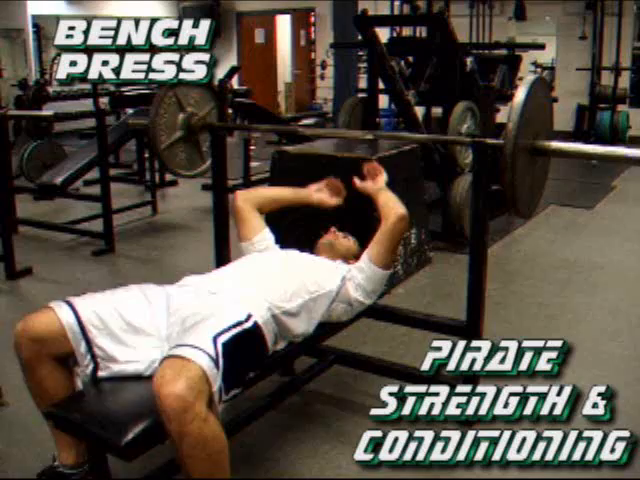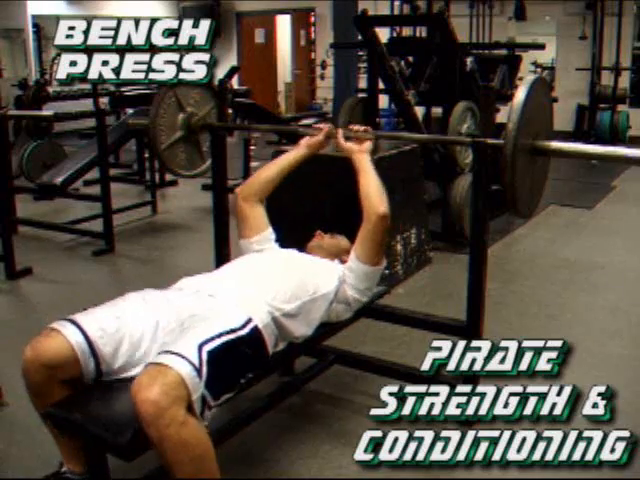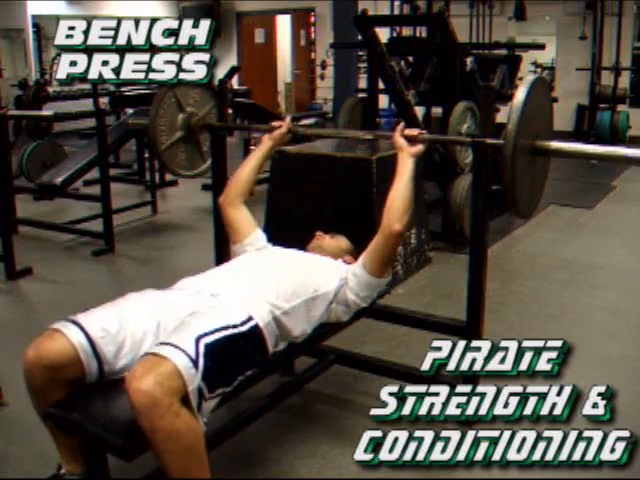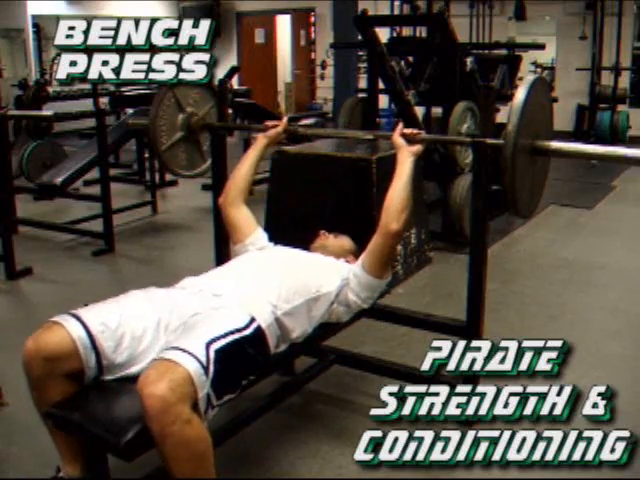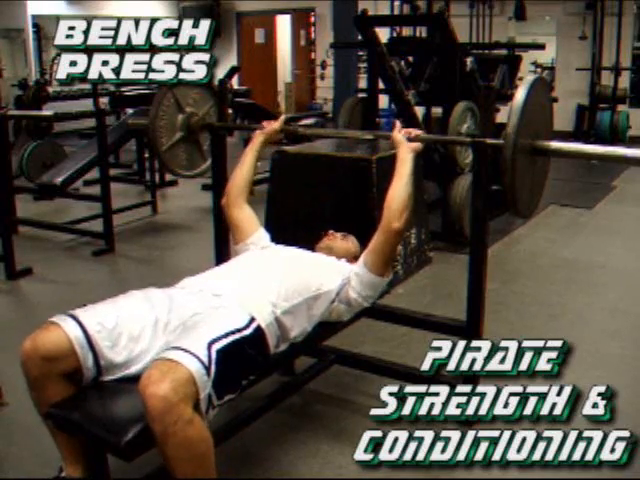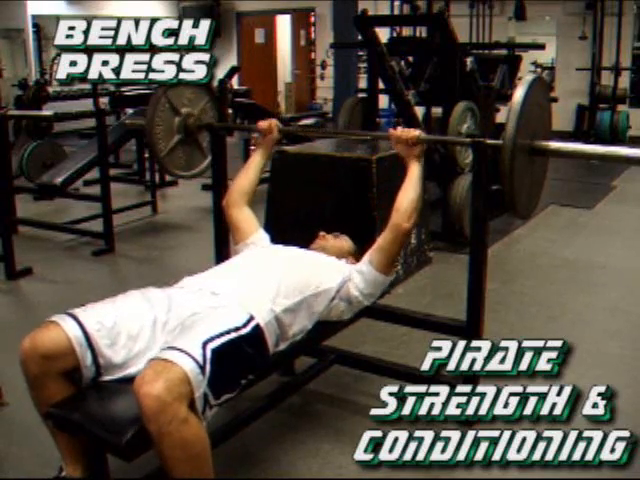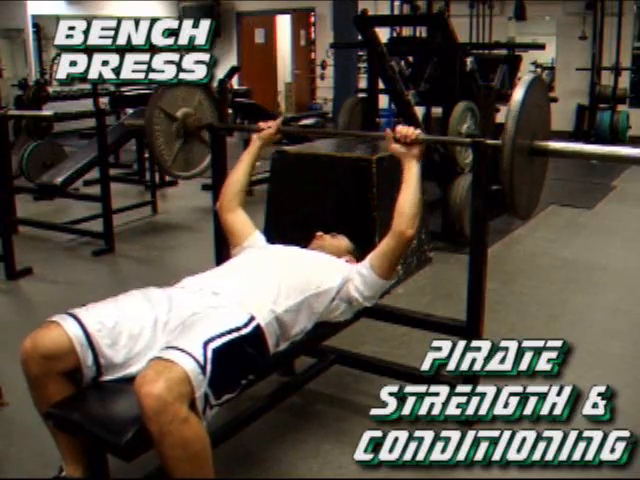
dt=0.3s
person 1, frame 1
left shoulder: (349, 282)
right shoulder: (276, 257)
left elbow: (396, 220)
right elbow: (244, 201)
left wrist: (376, 188)
right wrist: (310, 196)
left hip: (241, 319)
right hip: (182, 299)
left knee: (175, 389)
right knee: (35, 334)
person 1, frame 2
left shoulder: (344, 283)
right shoulder: (272, 256)
left elbow: (379, 216)
right elbow: (247, 197)
left wrist: (360, 157)
right wrist: (302, 151)
left hip: (240, 320)
right hip: (180, 299)
left knee: (154, 397)
right knee: (42, 357)
person 1, frame 3
left shoulder: (346, 284)
right shoulder: (267, 255)
left elbow: (392, 229)
right elbow: (230, 202)
left wrist: (404, 157)
right wrist: (267, 145)
left hip: (238, 319)
right hip: (180, 300)
left knee: (149, 387)
right knee: (43, 358)
person 1, frame 4
left shoulder: (346, 284)
right shoulder: (268, 254)
left elbow: (391, 227)
right elbow: (230, 203)
left wrist: (405, 156)
right wrist: (261, 142)
left hip: (240, 320)
right hip: (181, 299)
left knee: (161, 393)
right knee: (44, 350)
person 1, frame 5
left shoulder: (349, 283)
right shoulder: (271, 254)
left elbow: (391, 226)
right elbow: (234, 203)
left wrist: (404, 154)
right wrist: (258, 140)
left hip: (239, 321)
right hip: (180, 300)
left knee: (163, 393)
right knee: (41, 350)
person 1, frame 6
left shoulder: (349, 282)
right shoulder: (268, 253)
left elbow: (400, 226)
right elbow: (235, 204)
left wrist: (413, 161)
right wrist: (264, 148)
left hip: (238, 320)
right hip: (177, 299)
left knee: (157, 393)
right knee: (41, 349)
person 1, frame 7
left shoulder: (347, 282)
right shoulder: (268, 253)
left elbow: (402, 234)
right elbow: (228, 208)
left wrist: (410, 162)
right wrist: (256, 146)
left hip: (238, 321)
right hip: (178, 300)
left knee: (158, 393)
right knee: (42, 348)
